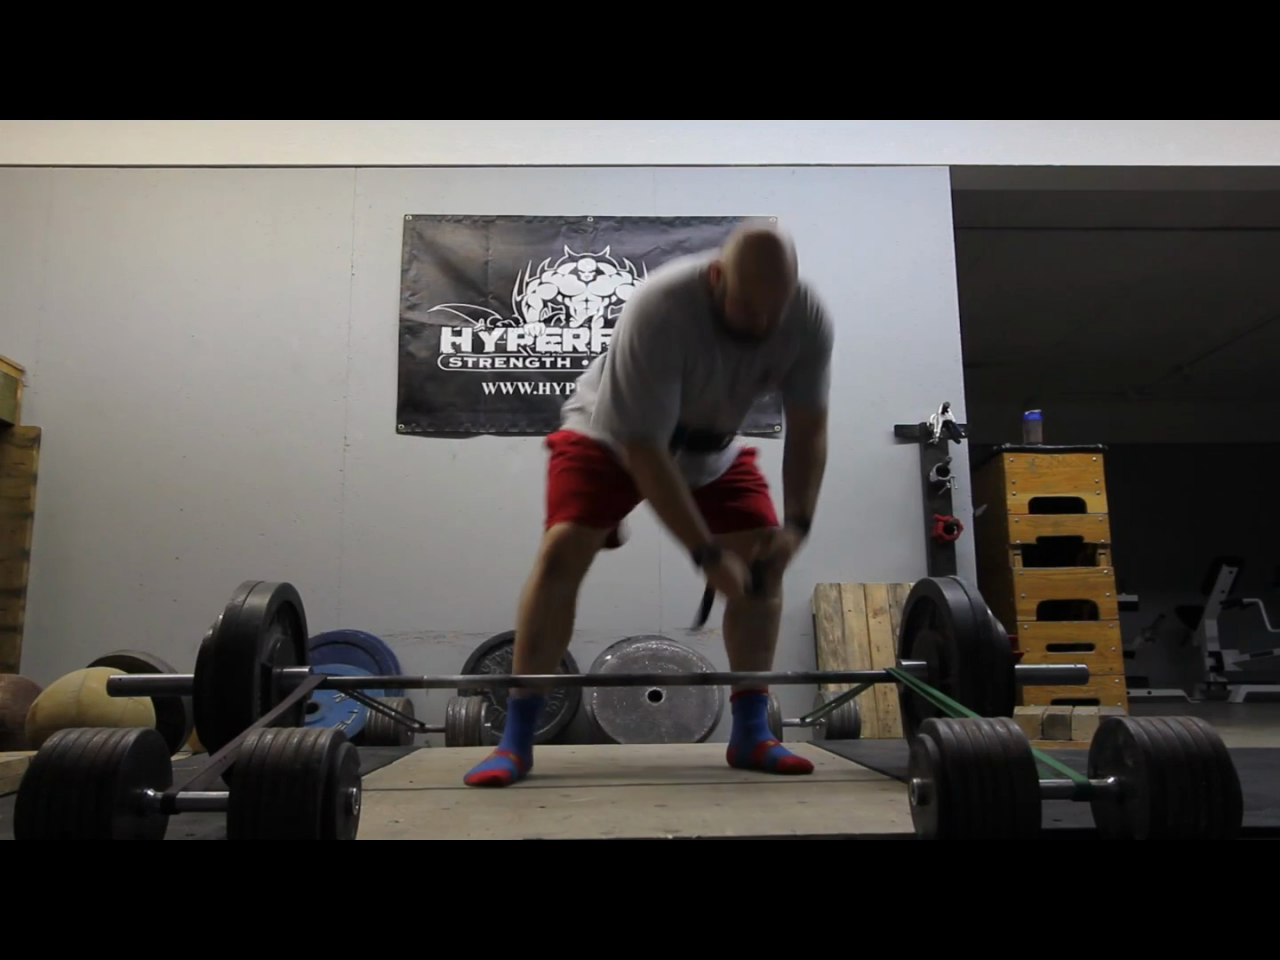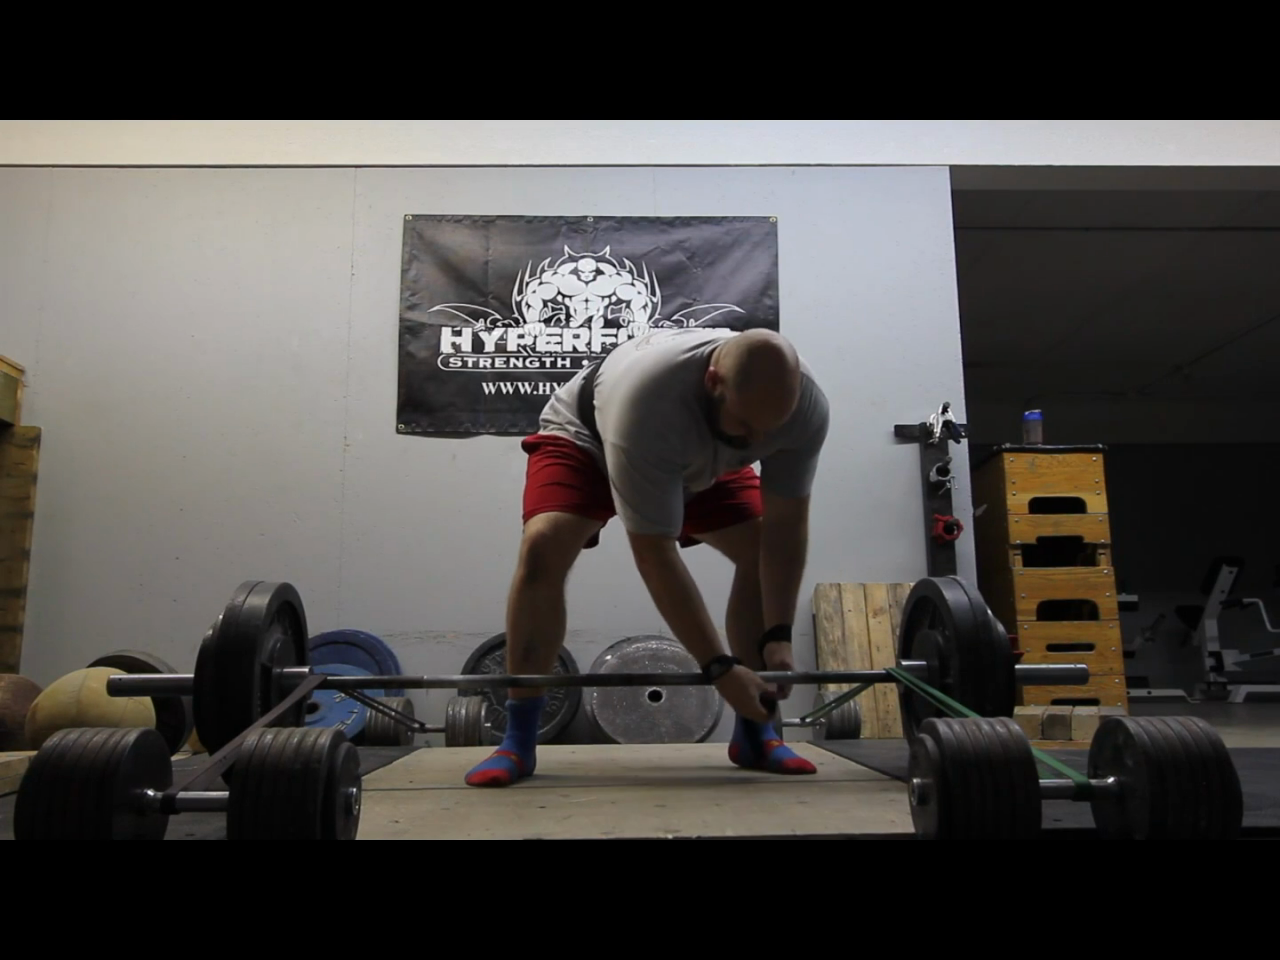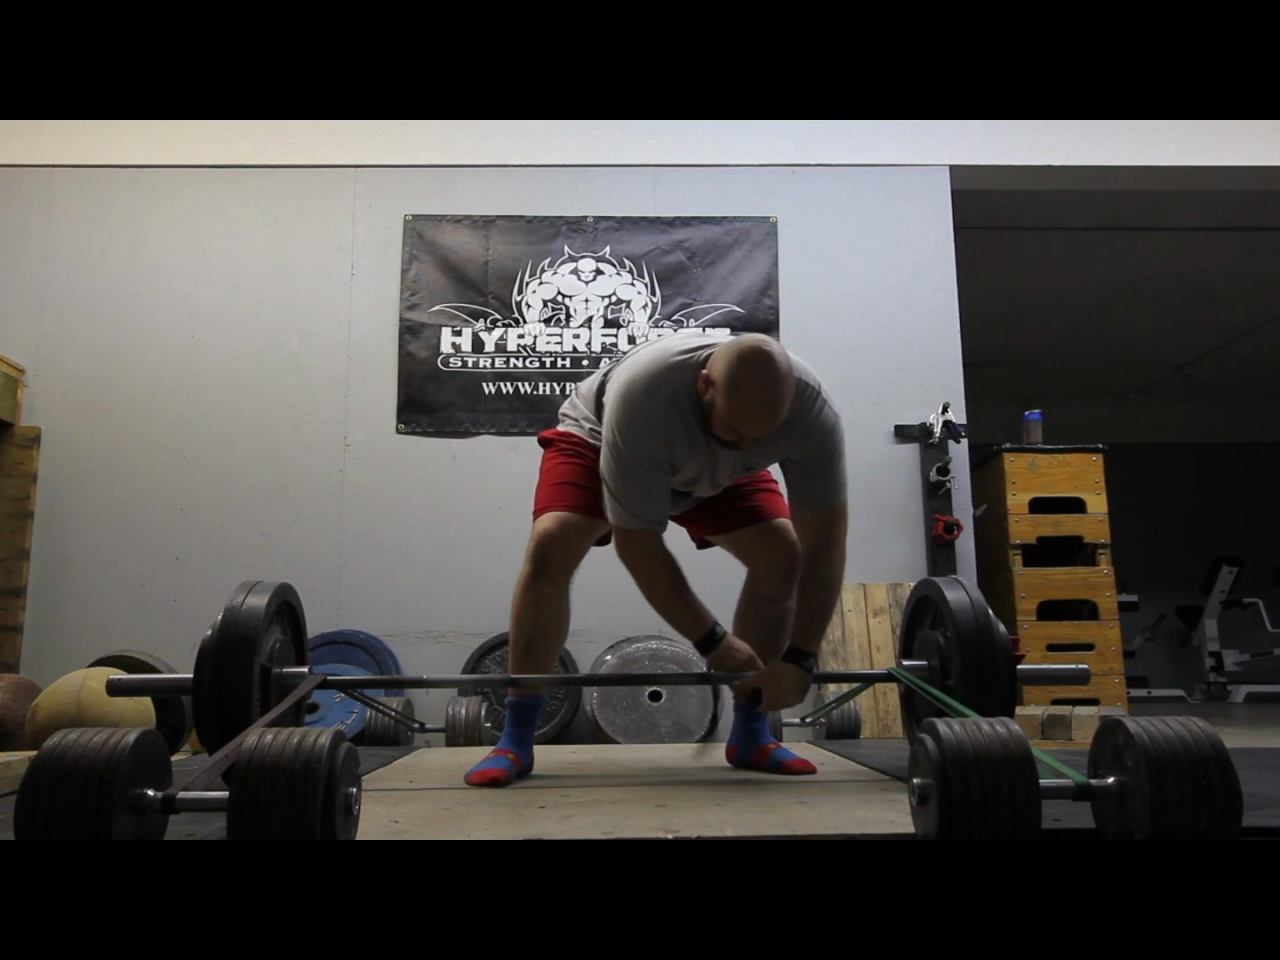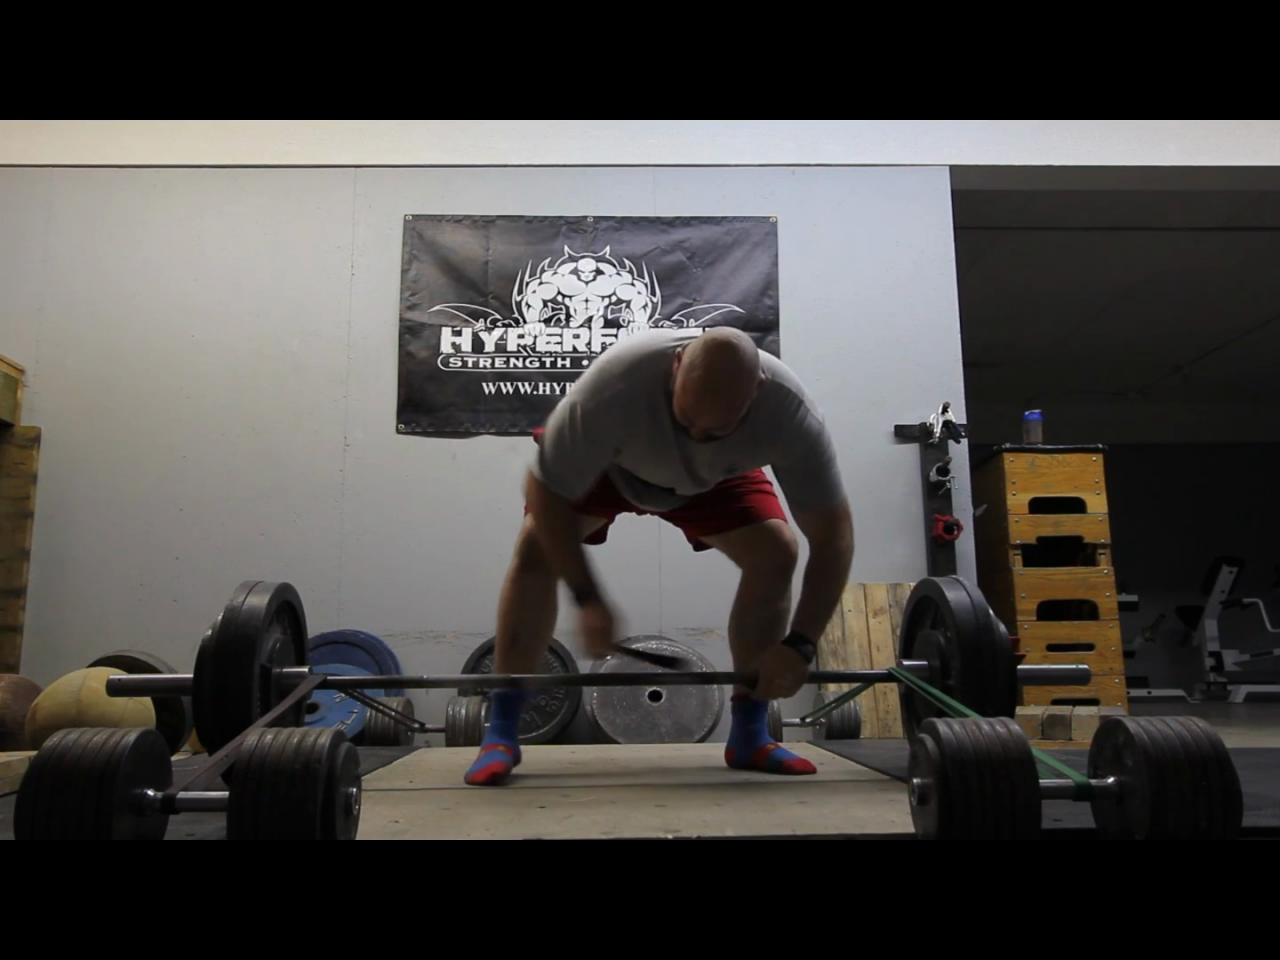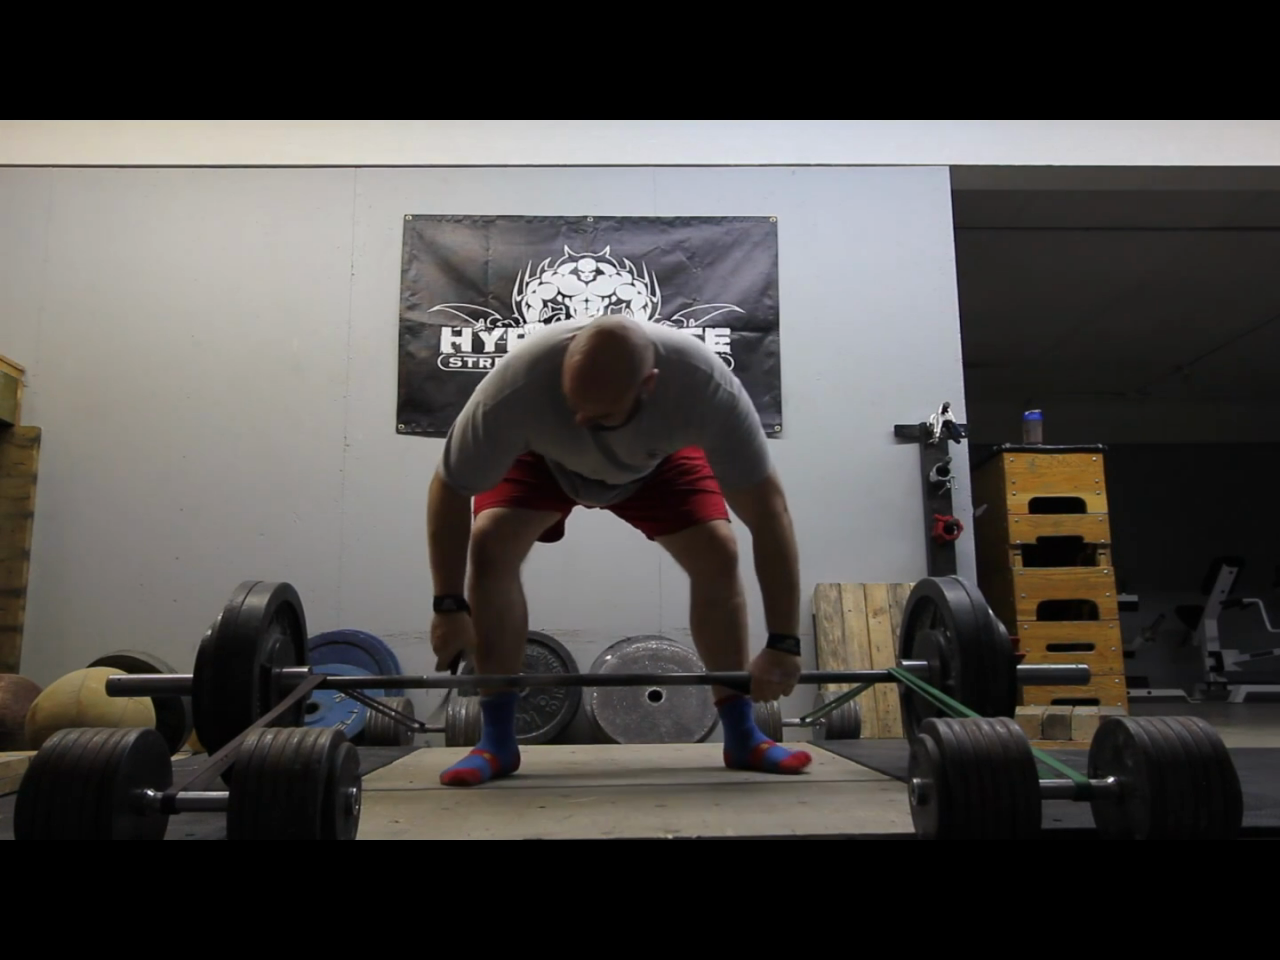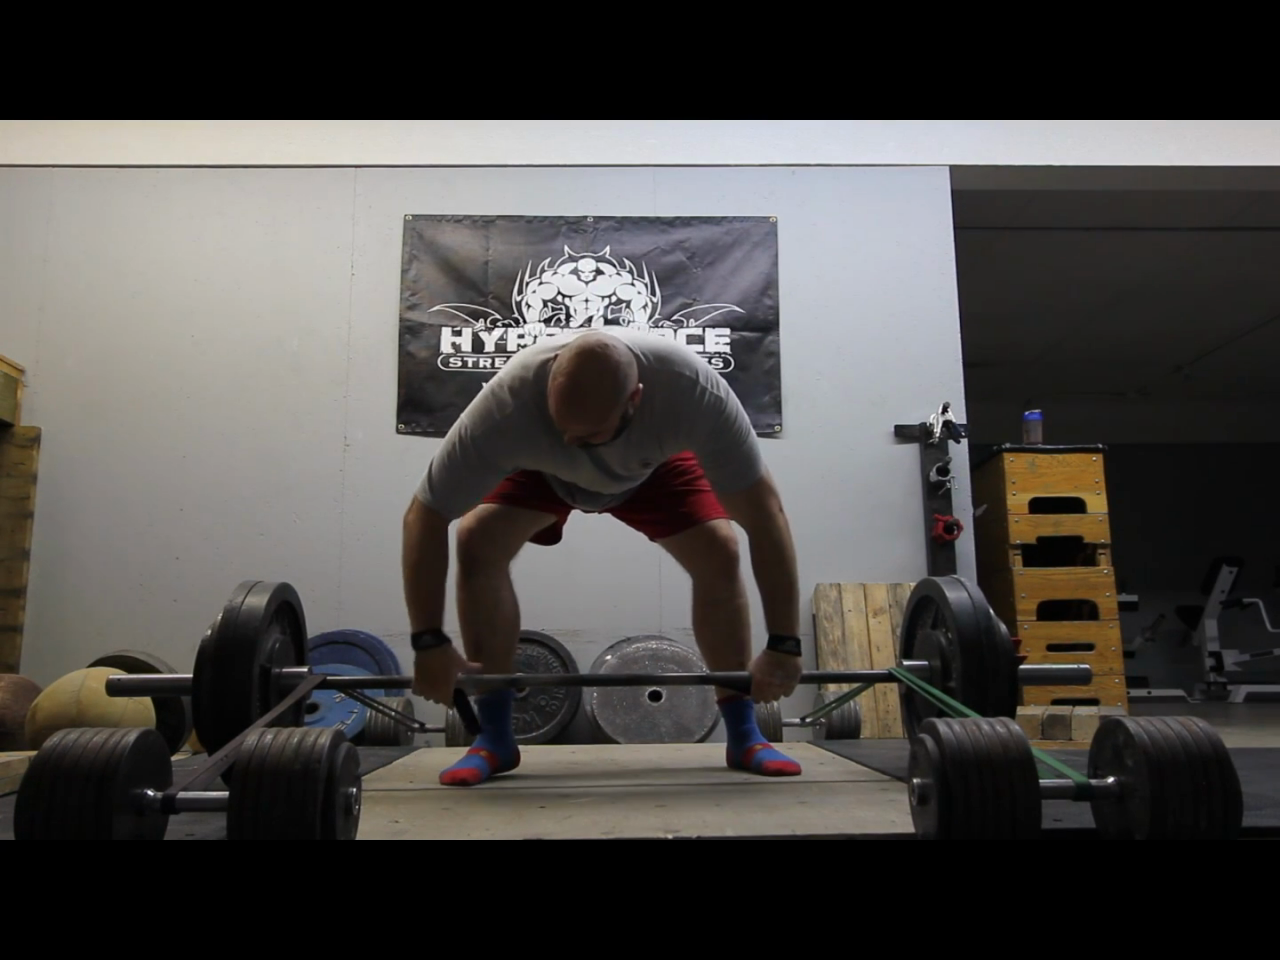
dt=0.7s
person 1, frame 1
left shoulder: (809, 318)
right shoulder: (660, 310)
left elbow: (809, 429)
right elbow: (641, 447)
left wrist: (796, 524)
right wrist: (709, 553)
left hip: (710, 451)
right hip: (611, 432)
left knee: (764, 563)
right knee: (563, 550)
left ankle: (751, 732)
right ankle: (516, 737)
person 1, frame 2
left shoulder: (806, 405)
right shoulder: (649, 404)
left elbow: (784, 525)
right elbow: (655, 555)
left wrist: (778, 637)
right wrist: (721, 667)
right hip: (586, 434)
left knee: (764, 550)
right knee: (543, 545)
left ankle: (752, 732)
right ankle: (519, 740)
person 1, frame 3
left shoulder: (811, 412)
right shoulder: (643, 399)
left elbow: (825, 540)
right elbow: (636, 542)
left wrist: (800, 658)
right wrist: (713, 641)
right hip: (597, 433)
left knee: (782, 551)
right knee: (551, 546)
left ankle: (750, 734)
right ankle: (516, 738)
person 1, frame 4
left shoulder: (788, 411)
right shoulder: (616, 385)
left elbow: (834, 535)
right elbow: (547, 488)
left wrist: (800, 644)
right wrist: (588, 598)
right hip: (596, 455)
left knee: (776, 552)
right knee: (536, 542)
left ankle: (749, 734)
right ankle: (502, 730)
person 1, frame 5
left shoulder: (704, 385)
right shoulder: (520, 383)
left elbow: (766, 509)
right elbow: (450, 487)
left wrist: (783, 643)
right wrist: (448, 605)
left hip: (655, 461)
right hip: (542, 455)
left knee: (717, 554)
right knee: (490, 545)
left ankle: (741, 734)
right ankle: (497, 738)
person 1, frame 6
left shoulder: (694, 392)
right shoulder: (507, 406)
left elbow: (764, 512)
right elbow: (425, 517)
left wrist: (784, 645)
right wrist: (429, 642)
left hip: (653, 463)
right hip: (535, 467)
left knee: (719, 554)
right knee: (478, 545)
left ankle: (743, 734)
right ankle: (494, 737)
